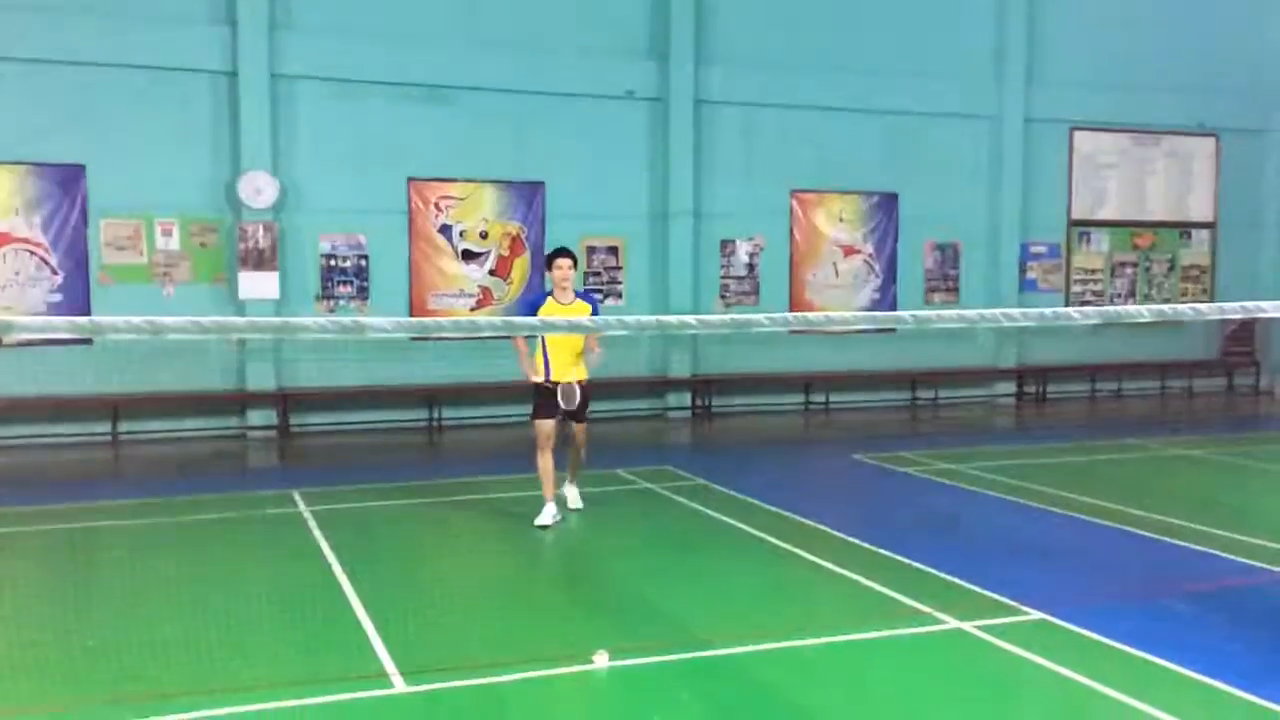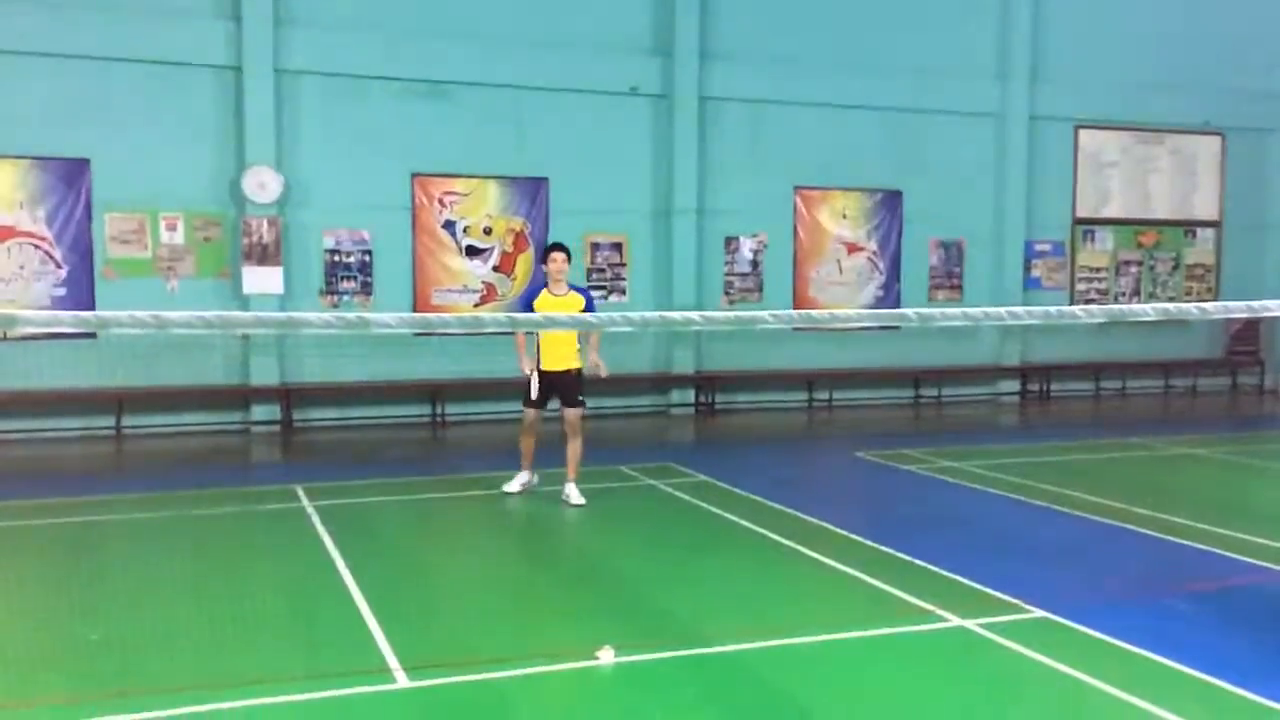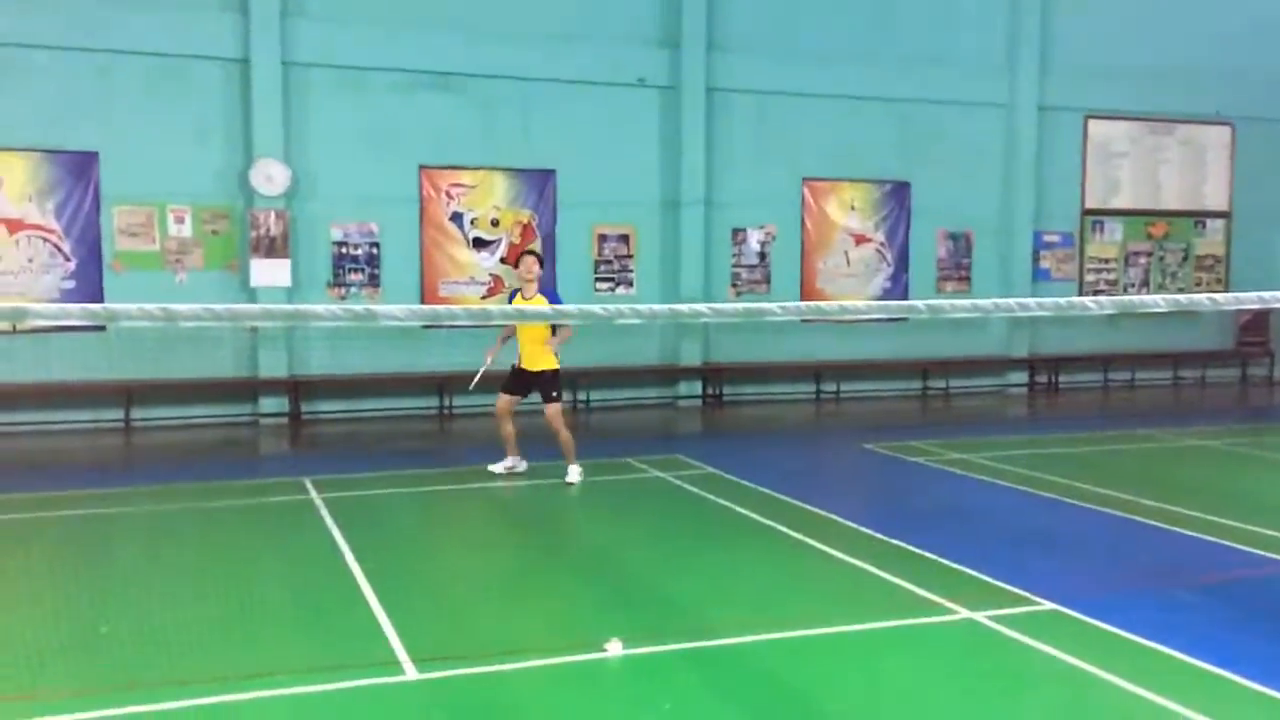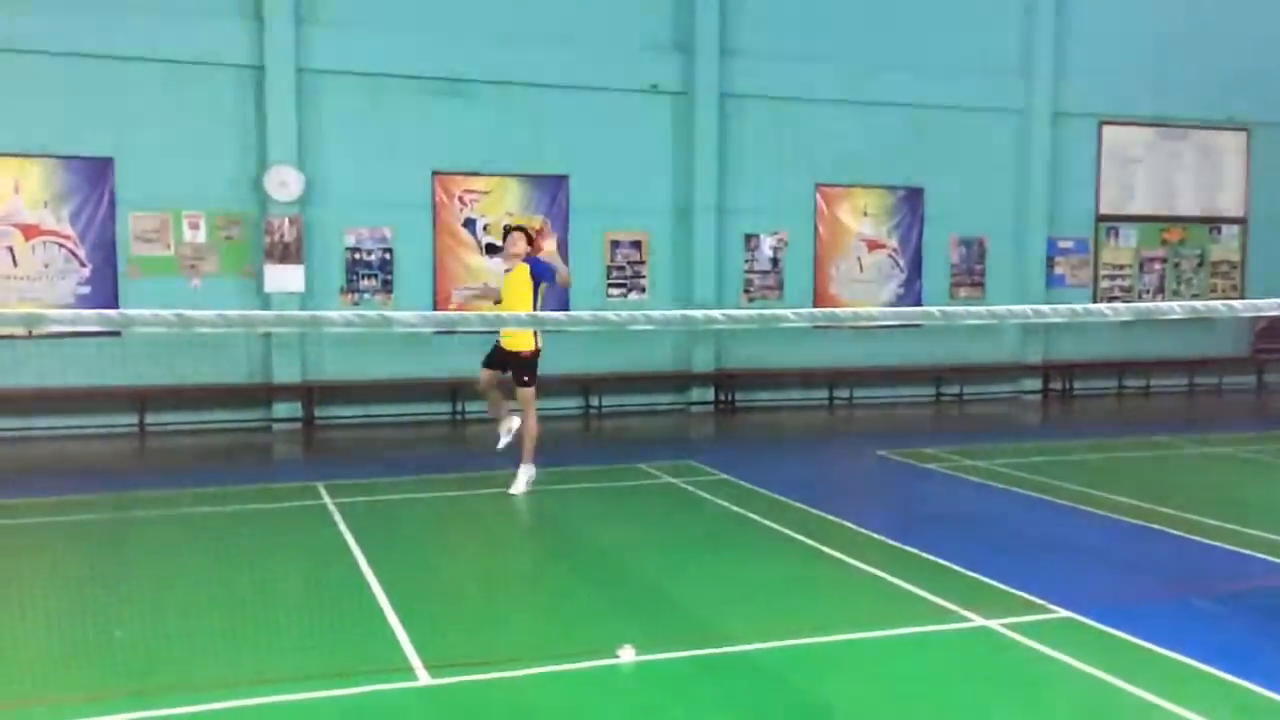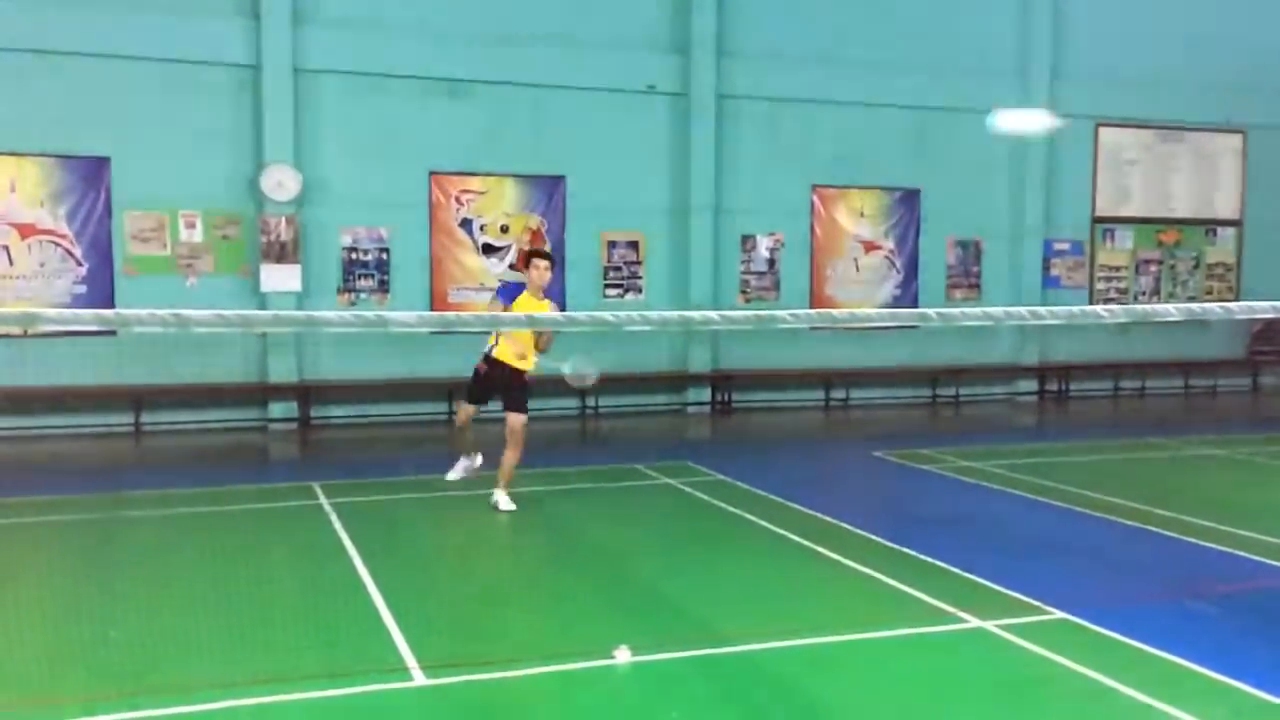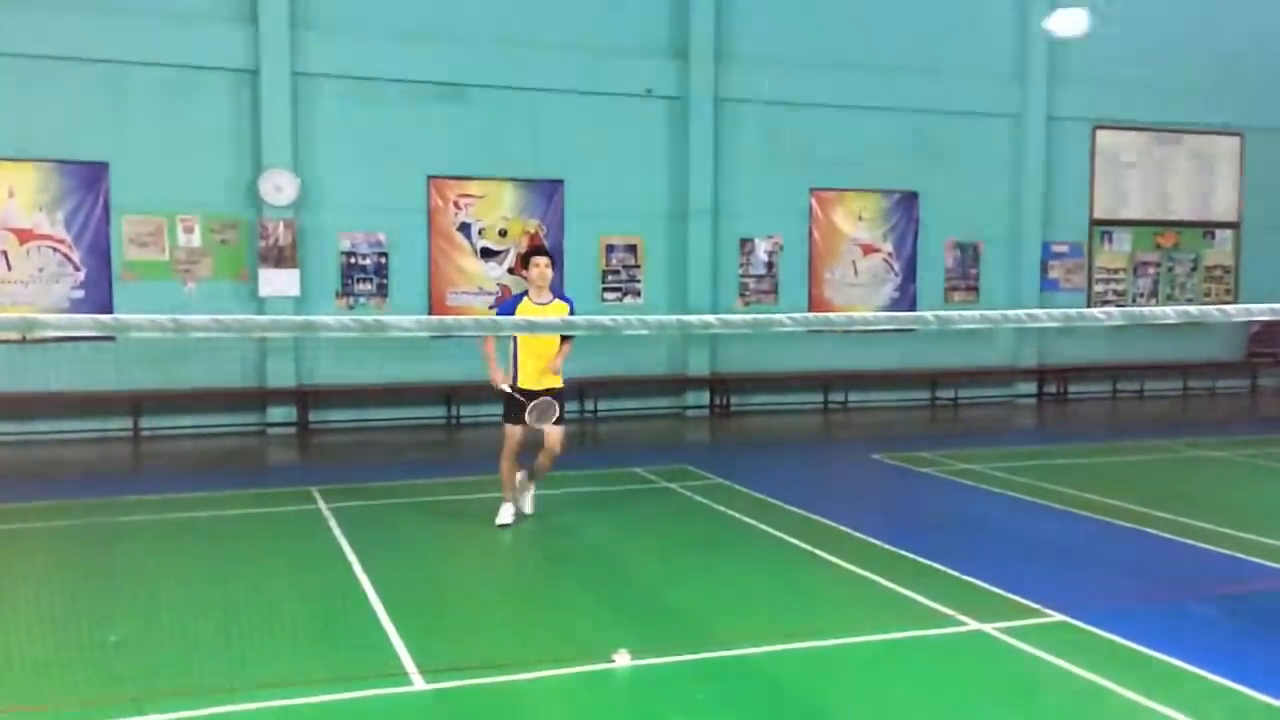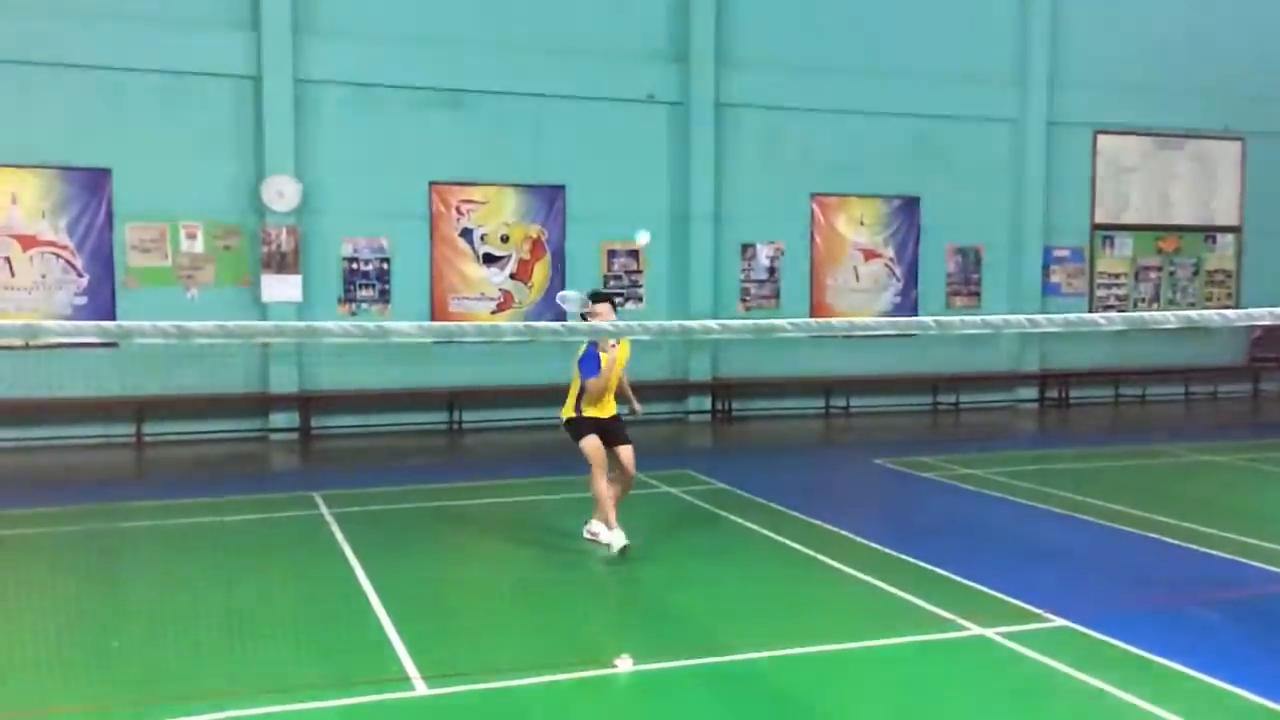
dt=0.5s
person 1, frame 1
left shoulder: (589, 304)
right shoulder: (537, 304)
right elbow: (519, 335)
left wrist: (593, 349)
right wrist: (527, 364)
left hip: (577, 380)
right hip: (547, 381)
left knee: (578, 440)
right knee: (544, 441)
left ankle: (570, 484)
right ankle: (550, 506)
person 1, frame 2
left shoulder: (583, 296)
right shoulder: (534, 297)
left elbow: (592, 329)
right elbow: (521, 329)
left wrist: (593, 354)
right wrist: (523, 357)
left hip: (571, 370)
right hip: (540, 370)
left knee: (574, 428)
right knee: (528, 425)
left ankle: (571, 486)
right ankle: (526, 473)
person 1, frame 3
left shoulder: (550, 298)
right shoulder: (514, 297)
left elbow: (566, 328)
left wrist: (556, 339)
right wrist: (499, 344)
left hip: (548, 369)
right hip: (523, 367)
left knee: (556, 423)
right knee: (501, 410)
left ankle: (573, 466)
right ankle: (514, 459)
person 1, frame 4
left shoulder: (532, 266)
right shoulder: (507, 272)
left elbow: (564, 280)
left wrist: (556, 261)
right wrist: (480, 292)
left hip: (526, 347)
right hip: (504, 343)
left knee: (526, 407)
right knee: (485, 382)
left ankle: (527, 467)
right ankle: (507, 421)
person 1, frame 5
left shoulder: (548, 308)
right shoulder: (513, 290)
right elbow: (494, 313)
left wrist: (547, 332)
right wrist: (511, 339)
left hip: (519, 371)
right hip: (494, 362)
left knee: (516, 435)
right knee: (463, 422)
left ankle: (501, 492)
right ankle: (468, 458)
person 1, frame 6
left shoulder: (565, 306)
right shoulder: (512, 305)
right elbow: (490, 338)
left wrist: (560, 359)
right wrist: (493, 368)
left hip: (551, 387)
right hip: (519, 386)
left knee: (553, 448)
right knee: (511, 448)
left ankle: (527, 480)
right ankle: (508, 503)
person 1, frame 7
left shoulder: (624, 341)
right shoulder: (589, 353)
right elbow: (594, 394)
left wrist: (632, 400)
right wrist: (609, 364)
left hip: (608, 414)
right hip: (580, 415)
left knee: (628, 471)
right knee: (600, 460)
left ankle: (596, 524)
right ankle: (614, 531)
